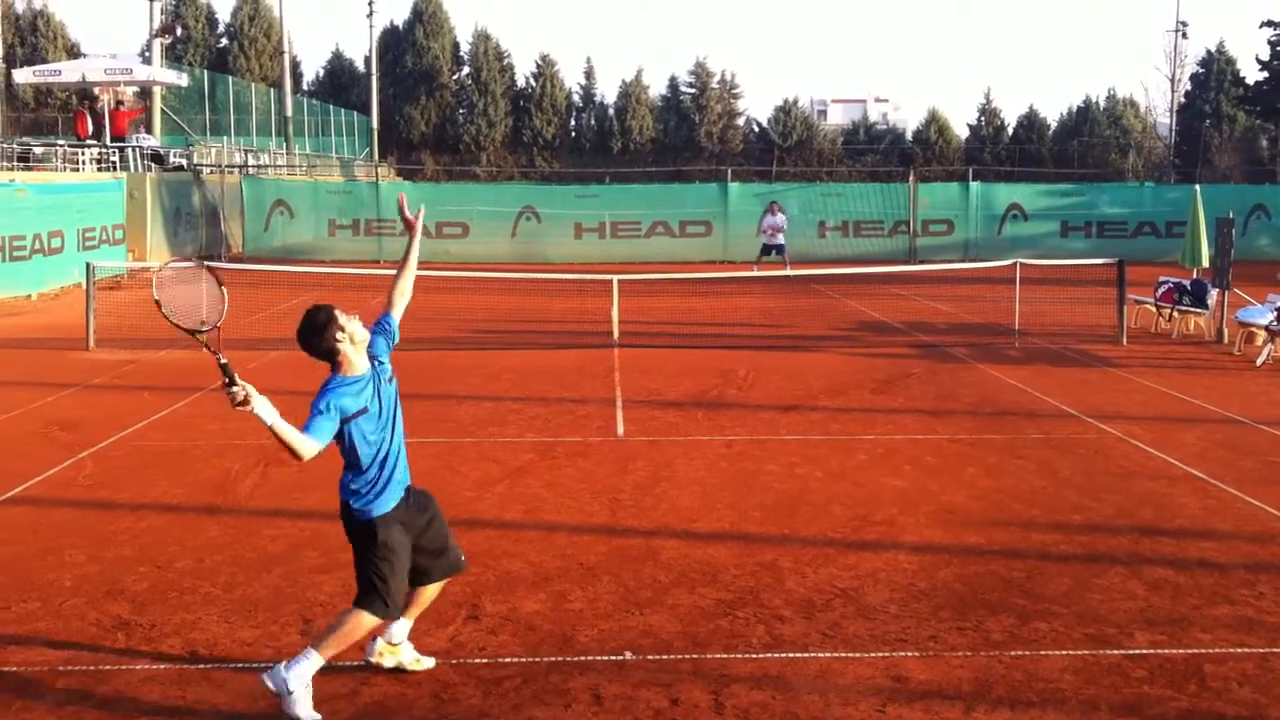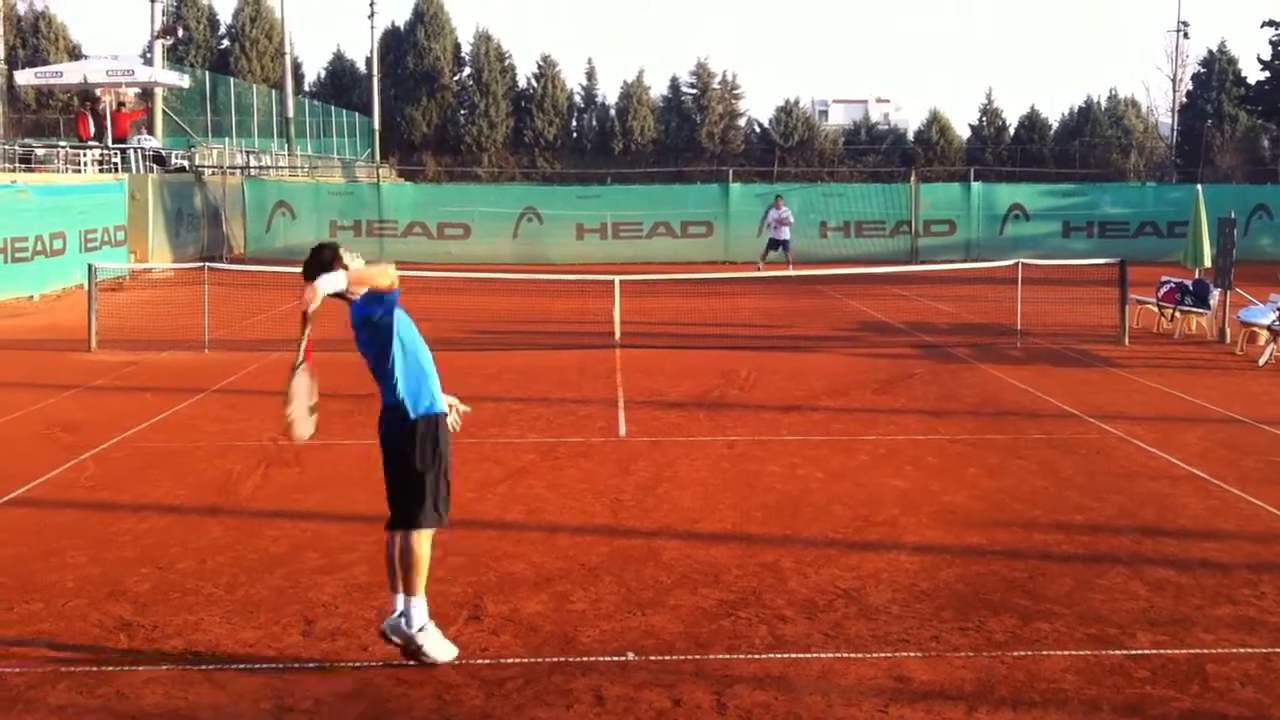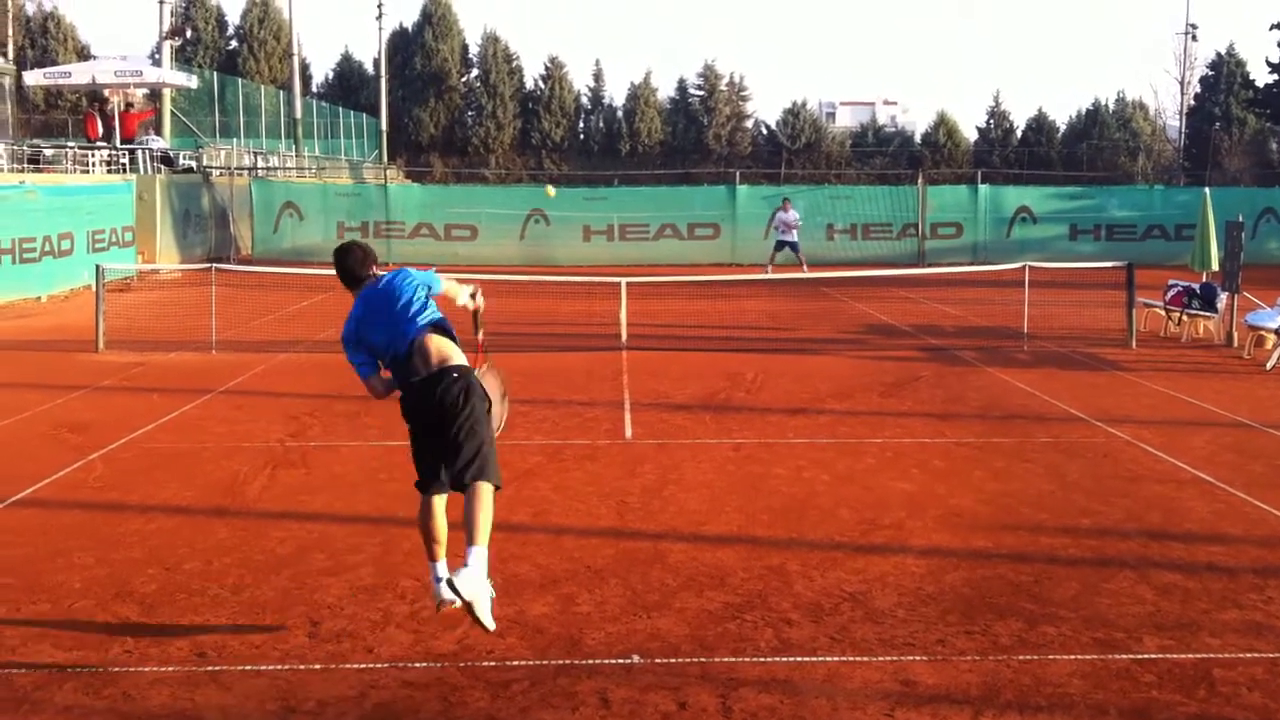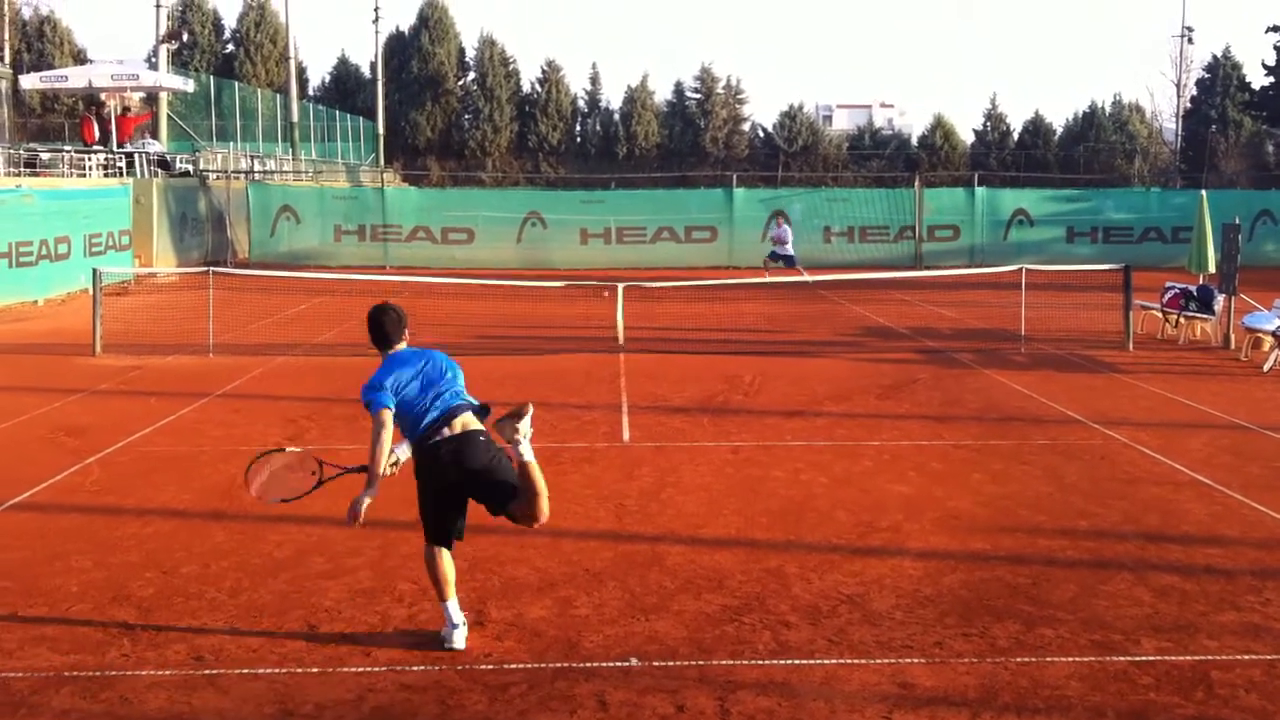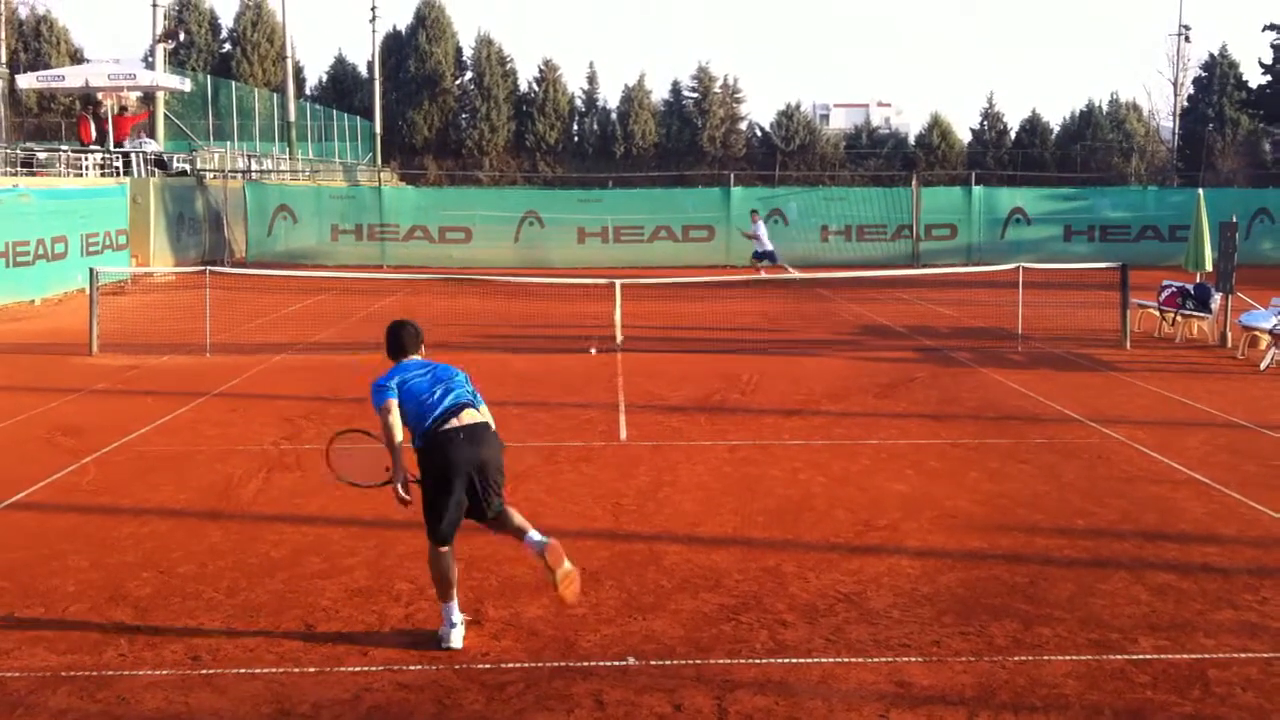
dt=0.2s
person 1, frame 1
left shoulder: (377, 351)
right shoulder: (333, 400)
left elbow: (401, 292)
right elbow: (305, 449)
left wrist: (414, 238)
right wrist: (263, 411)
left hip: (402, 495)
right hip: (372, 512)
left knee: (443, 564)
right knee: (375, 611)
left ankle: (392, 642)
right ankle: (291, 675)
person 1, frame 2
left shoulder: (366, 310)
right shoulder: (371, 306)
right elbow: (384, 276)
left wrist: (439, 398)
right wrist: (329, 281)
left hip: (420, 415)
right hip: (417, 422)
left knee: (405, 521)
right knee: (421, 520)
left ankle: (402, 614)
right ankle: (413, 618)
person 1, frame 3
left shoulder: (354, 324)
right shoulder: (403, 279)
left elbow: (379, 386)
right elbow: (447, 287)
right wrist: (469, 295)
left hip: (417, 398)
right hip: (454, 382)
left knee: (432, 491)
right knee: (480, 483)
left ankle: (440, 581)
right ankle: (474, 574)
person 1, frame 4
left shoulder: (378, 381)
right shoulder: (441, 360)
left elbow: (384, 431)
left wrist: (369, 490)
left hip: (435, 456)
right hip: (476, 445)
left knee: (437, 544)
right knee: (533, 516)
left ankle: (453, 623)
right ankle: (516, 442)
person 1, frame 5
left shoulder: (384, 382)
right shoulder: (453, 373)
left elbow: (391, 419)
left wrist: (399, 471)
right wrist: (486, 466)
left hip: (443, 449)
right hip: (484, 440)
left knee: (441, 543)
right knee: (500, 516)
left ankle: (452, 625)
right ankle: (543, 545)
